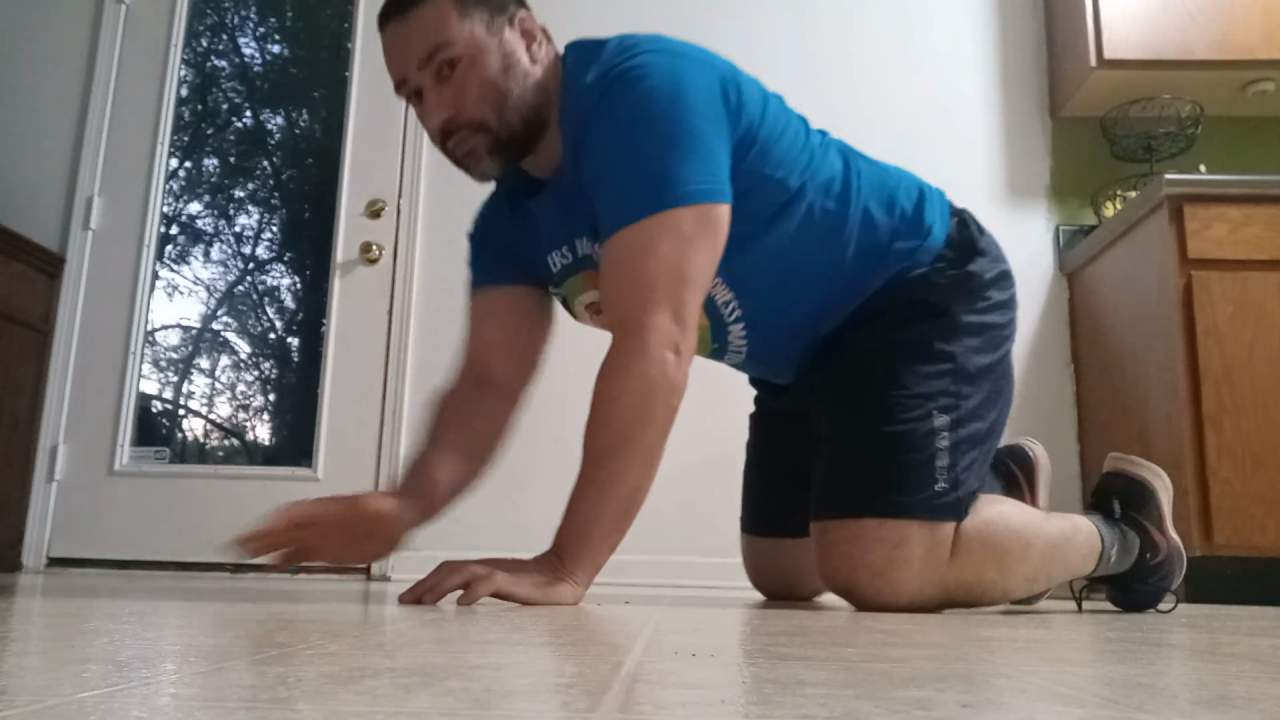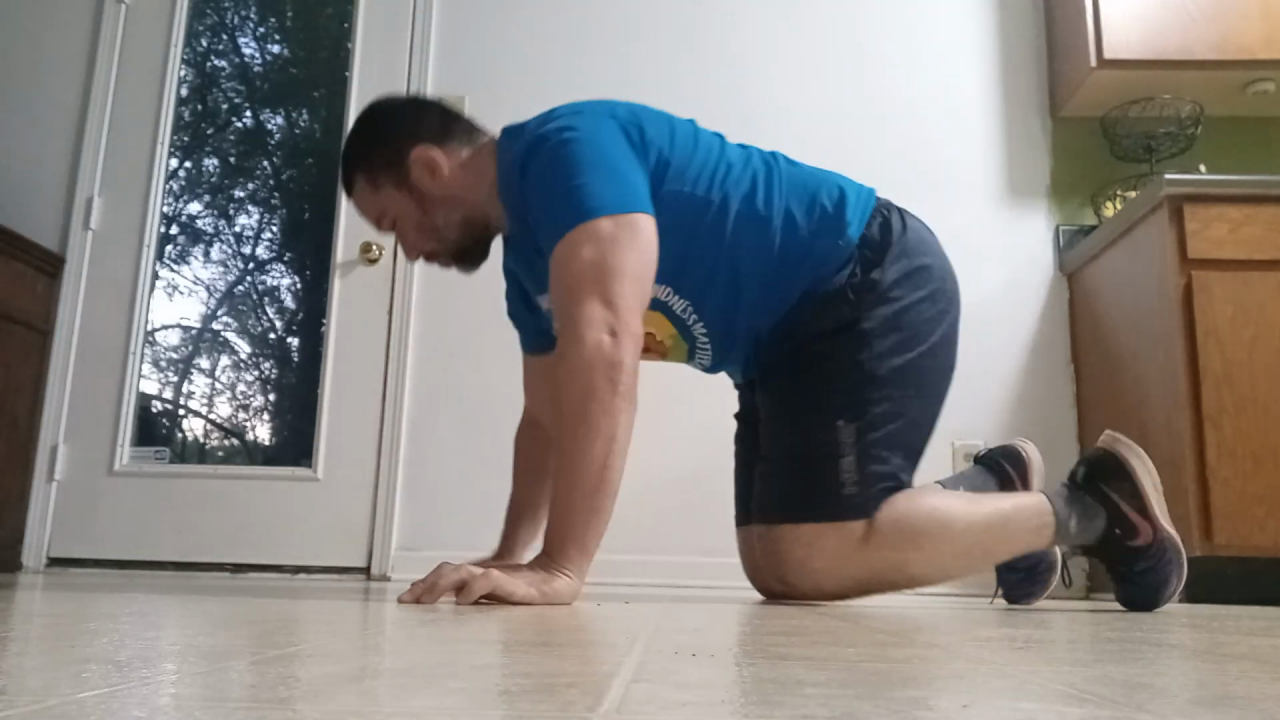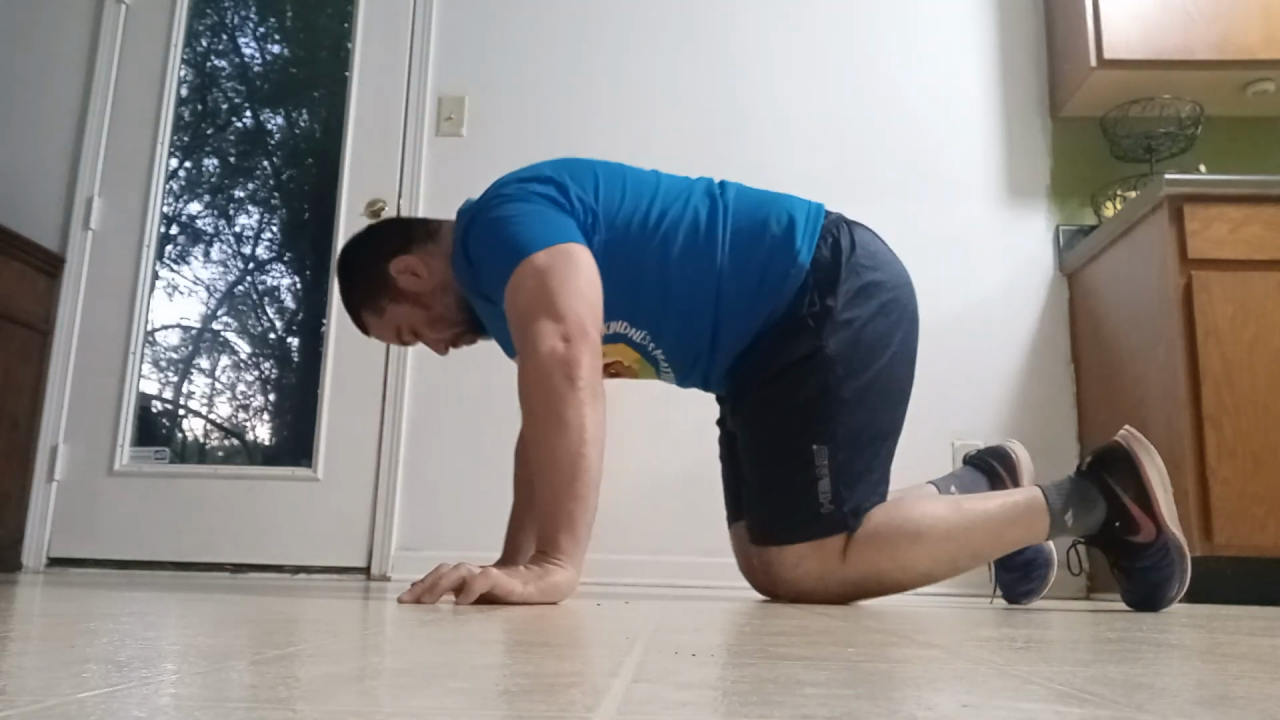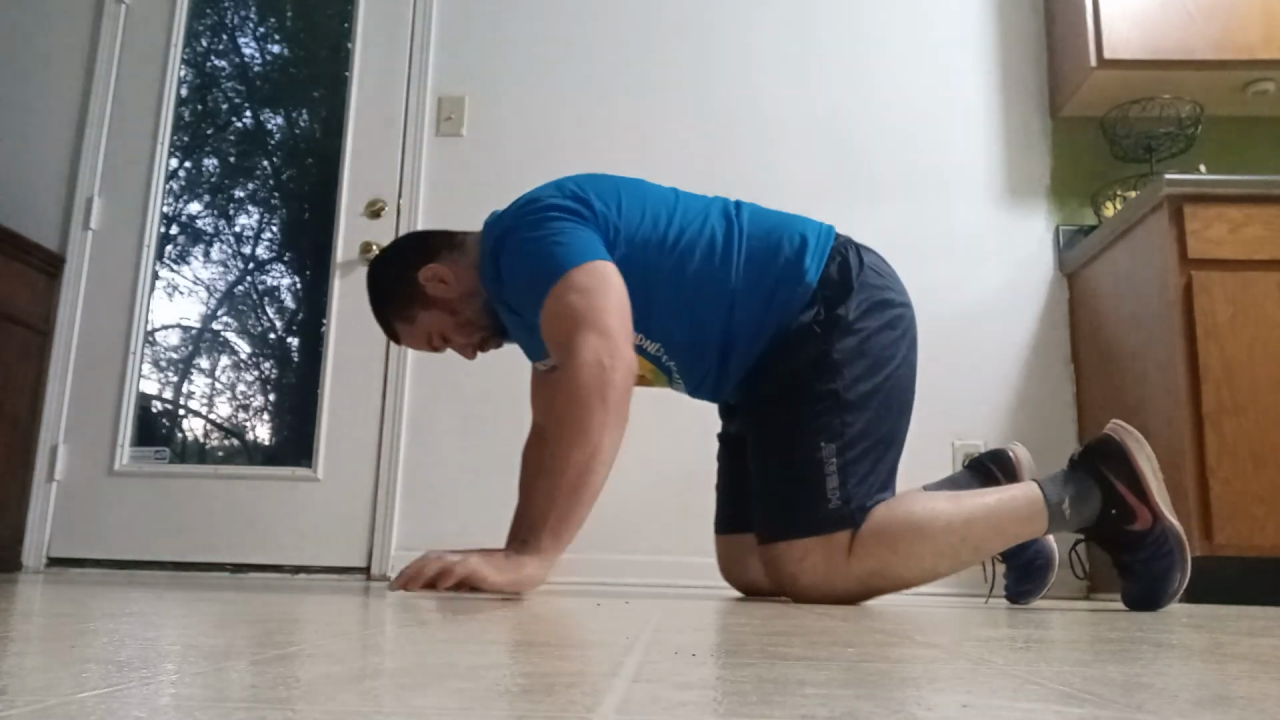
dt=0.5s
person 1, frame 1
left shoulder: (636, 93)
right shoulder: (512, 221)
left elbow: (652, 342)
right elbow: (488, 385)
left wrist: (567, 566)
right wrist: (401, 510)
left hip: (931, 297)
right hip: (806, 360)
left knee: (880, 566)
right knee: (783, 574)
left ankle: (1119, 528)
right ankle: (993, 482)
person 1, frame 2
left shoulder: (560, 152)
right shoulder: (526, 257)
left elbow: (604, 351)
right elbow: (549, 419)
left wrist: (560, 569)
right wrist: (507, 559)
left hip: (874, 285)
right hip: (792, 336)
left knee: (814, 557)
right knee: (775, 568)
left ankle: (1092, 502)
right ankle: (993, 486)
person 1, frame 3
left shoulder: (501, 225)
right shoulder: (512, 279)
left elbow: (567, 365)
right elbow: (547, 428)
left wrist: (555, 565)
right wrist: (511, 566)
left hip: (835, 299)
right hip: (776, 336)
left knee: (809, 565)
right knee: (767, 565)
left ankle: (1091, 498)
right ankle: (981, 487)
person 1, frame 4
left shoulder: (529, 238)
right shoulder: (528, 296)
left elbow: (602, 370)
right elbow: (554, 433)
left wrist: (530, 556)
right wrist: (510, 559)
left hip: (836, 315)
right hip: (777, 353)
left knee: (813, 565)
right knee: (749, 565)
left ankle: (1087, 490)
right ankle: (984, 488)
